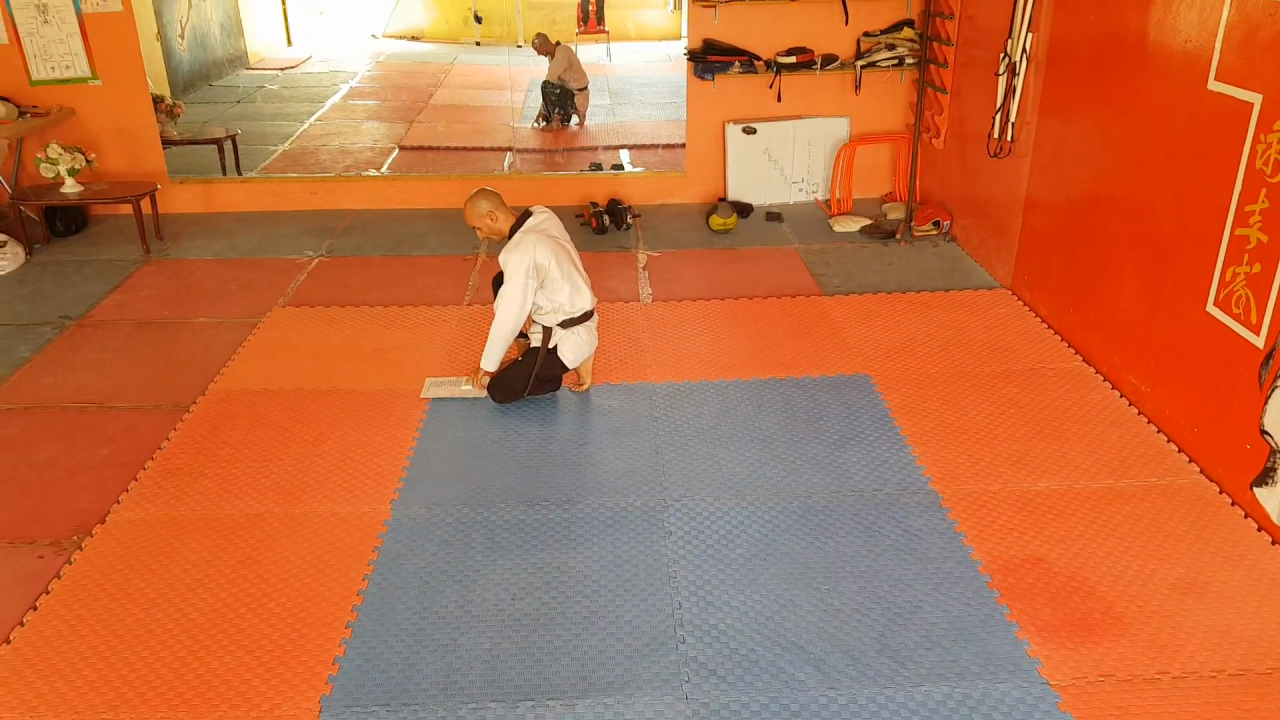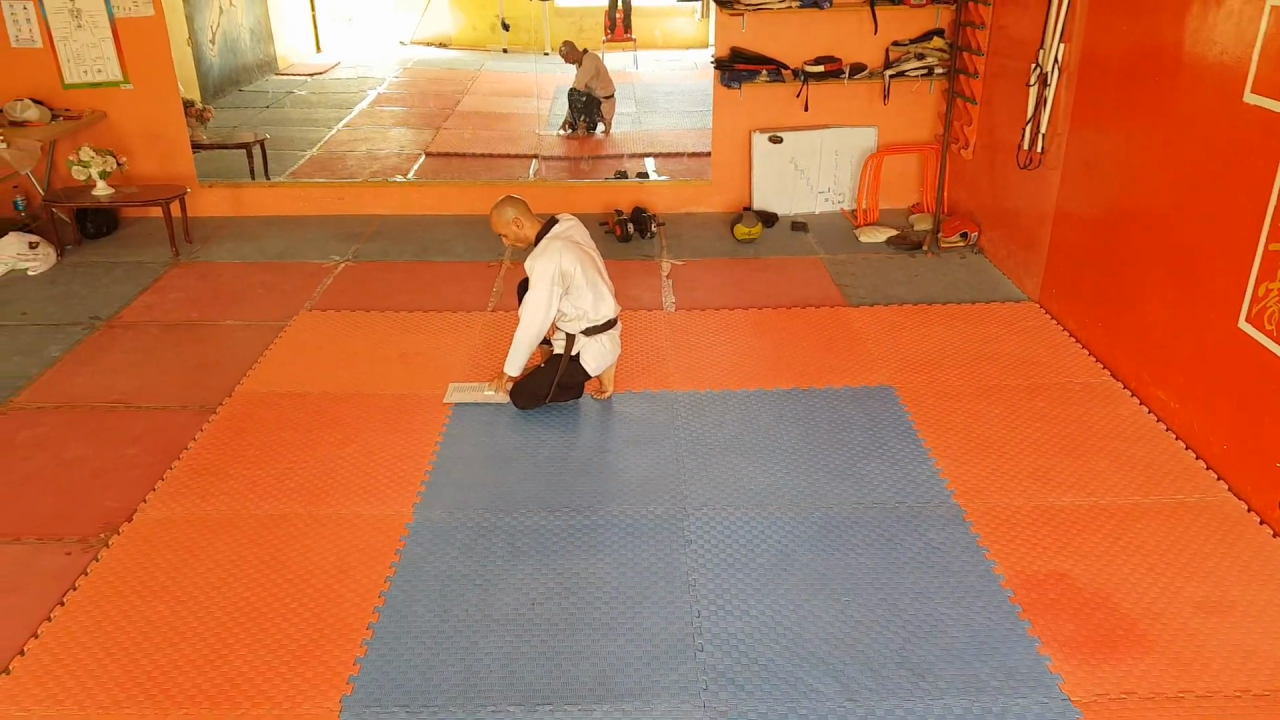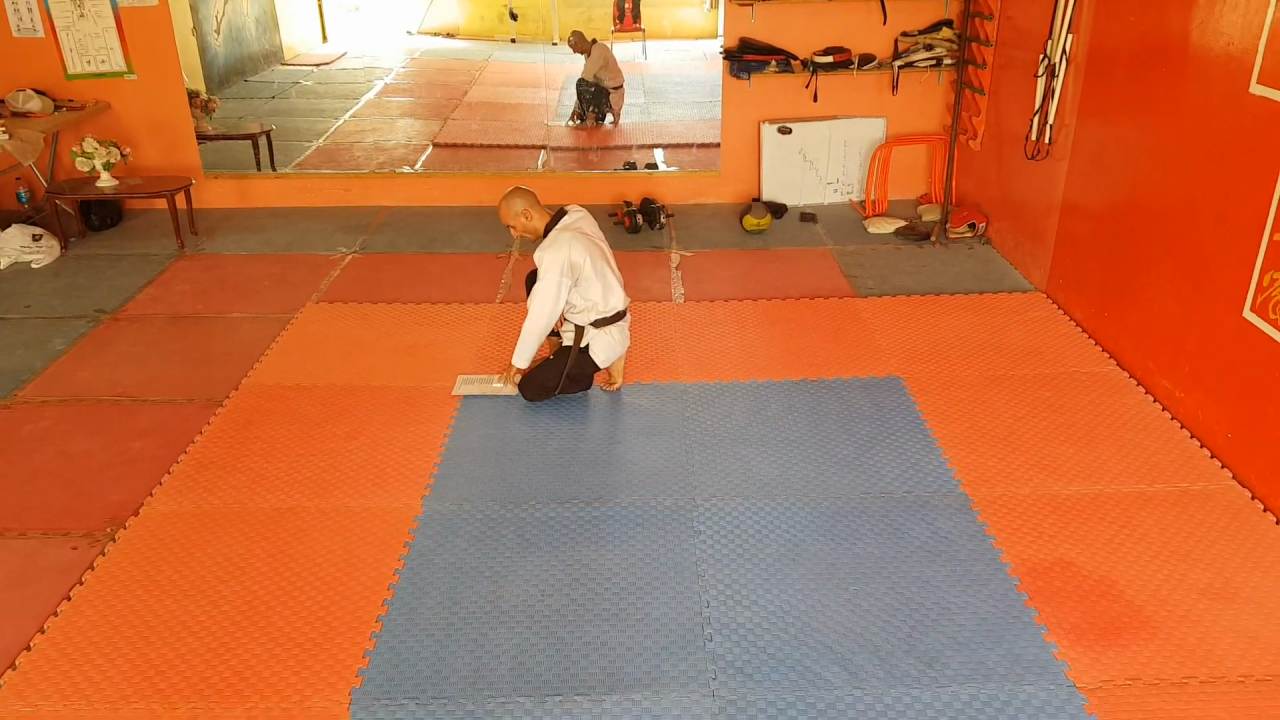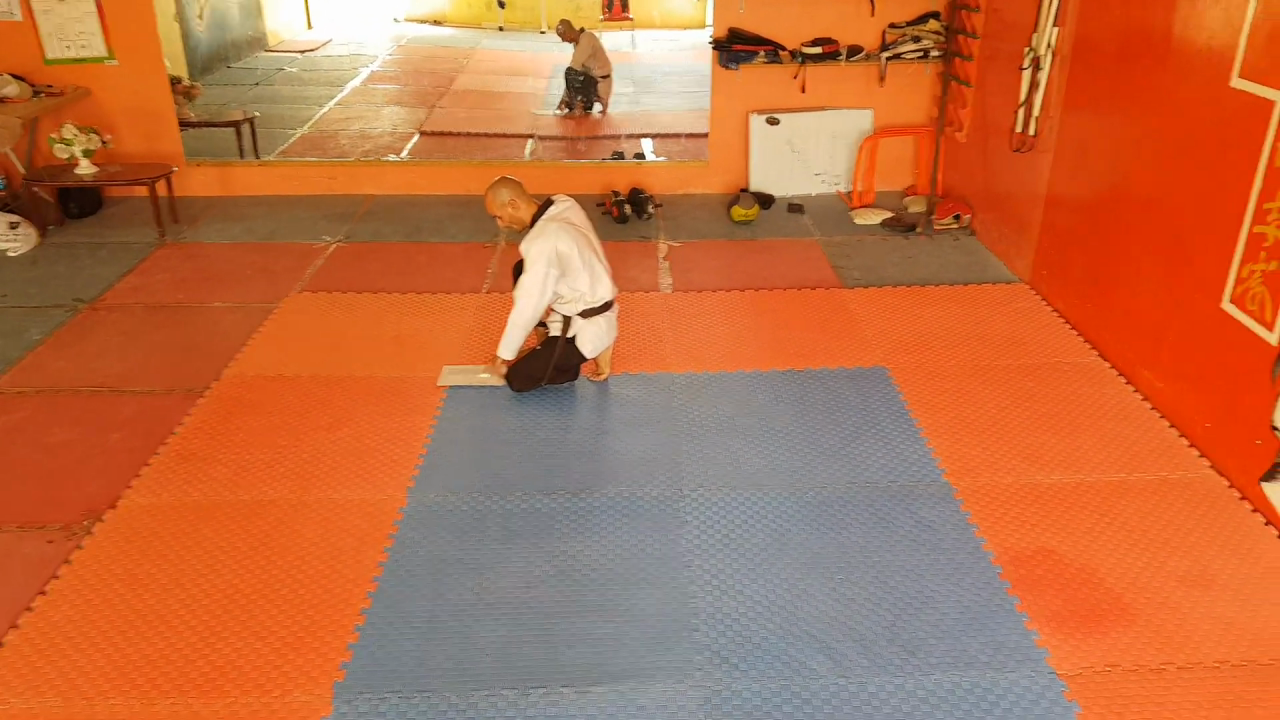
dt=0.4s
person 1, frame 1
left shoulder: (521, 253)
right shoulder: (542, 215)
left elbow: (507, 320)
left wrist: (486, 366)
right wrist: (523, 307)
left hip: (569, 337)
right hip: (573, 310)
left knee: (499, 391)
right knee: (502, 283)
left ankle: (573, 359)
right ankle: (527, 356)
person 1, frame 2
left shoulder: (546, 259)
right shoulder: (568, 223)
left elbow: (531, 326)
left wrist: (509, 371)
right wrist: (548, 312)
left hip: (591, 346)
right hip: (597, 318)
left knee: (521, 397)
right knee: (528, 290)
left ankle: (596, 367)
right ankle: (550, 363)
person 1, frame 3
left shoulder: (556, 251)
right shoulder: (577, 214)
left elbow: (540, 317)
left wrist: (517, 363)
right wrist: (555, 304)
left hip: (600, 338)
right hip: (605, 310)
left knee: (530, 389)
right knee: (535, 281)
left ankle: (606, 358)
right ankle: (559, 354)
person 1, frame 4
left shoulder: (542, 242)
right shoulder: (564, 204)
left elbow: (527, 308)
left wrist: (503, 355)
right wrist: (543, 296)
left hip: (587, 328)
right hip: (593, 300)
left knee: (517, 379)
right knee: (522, 272)
left ankle: (592, 350)
right ankle: (546, 344)
